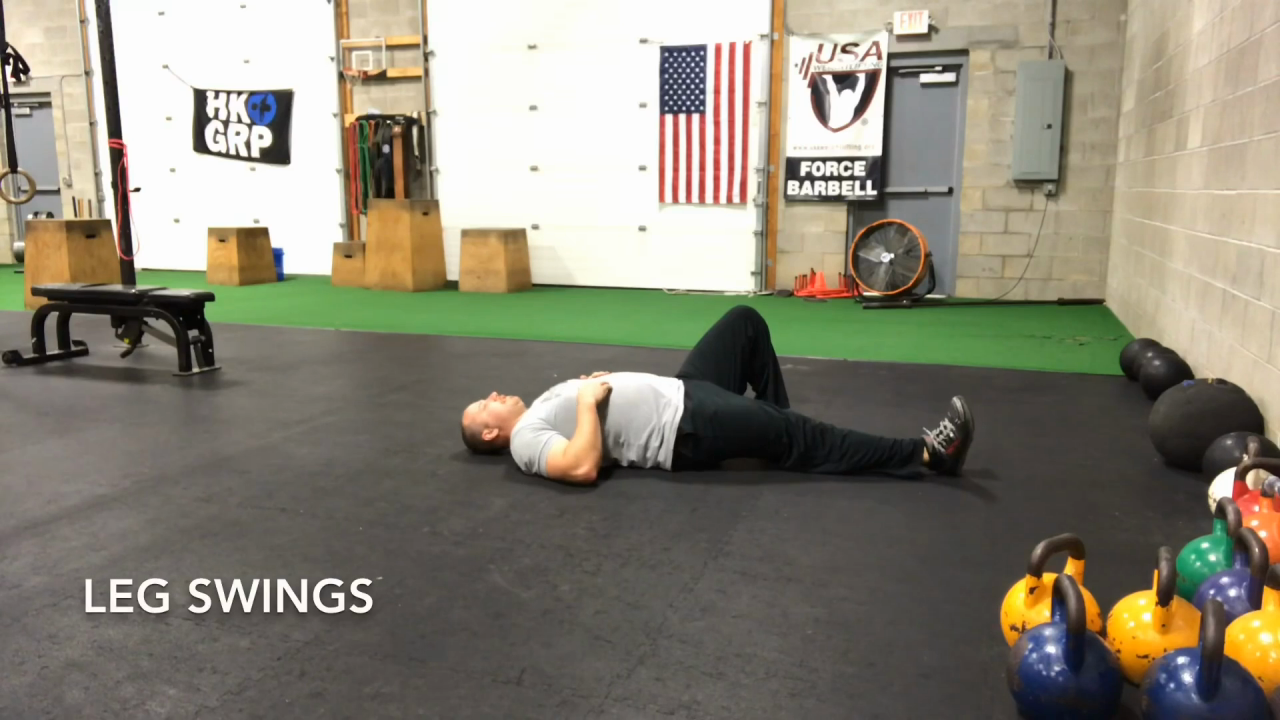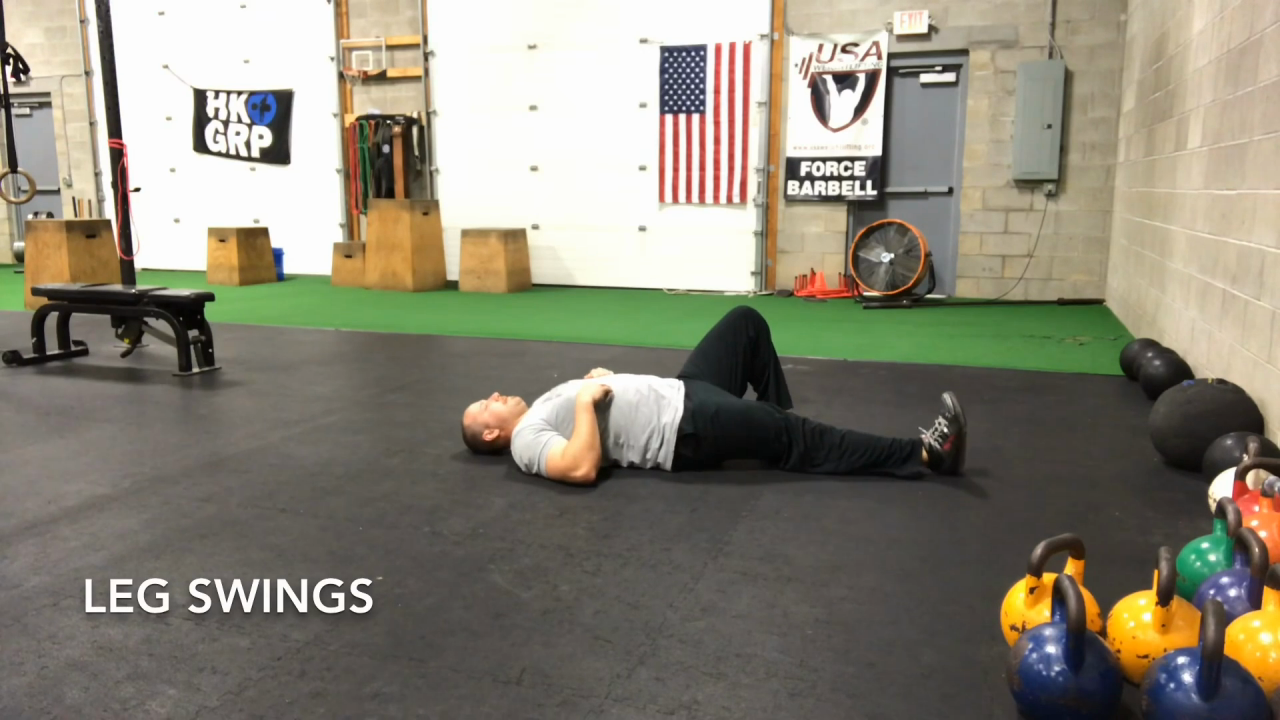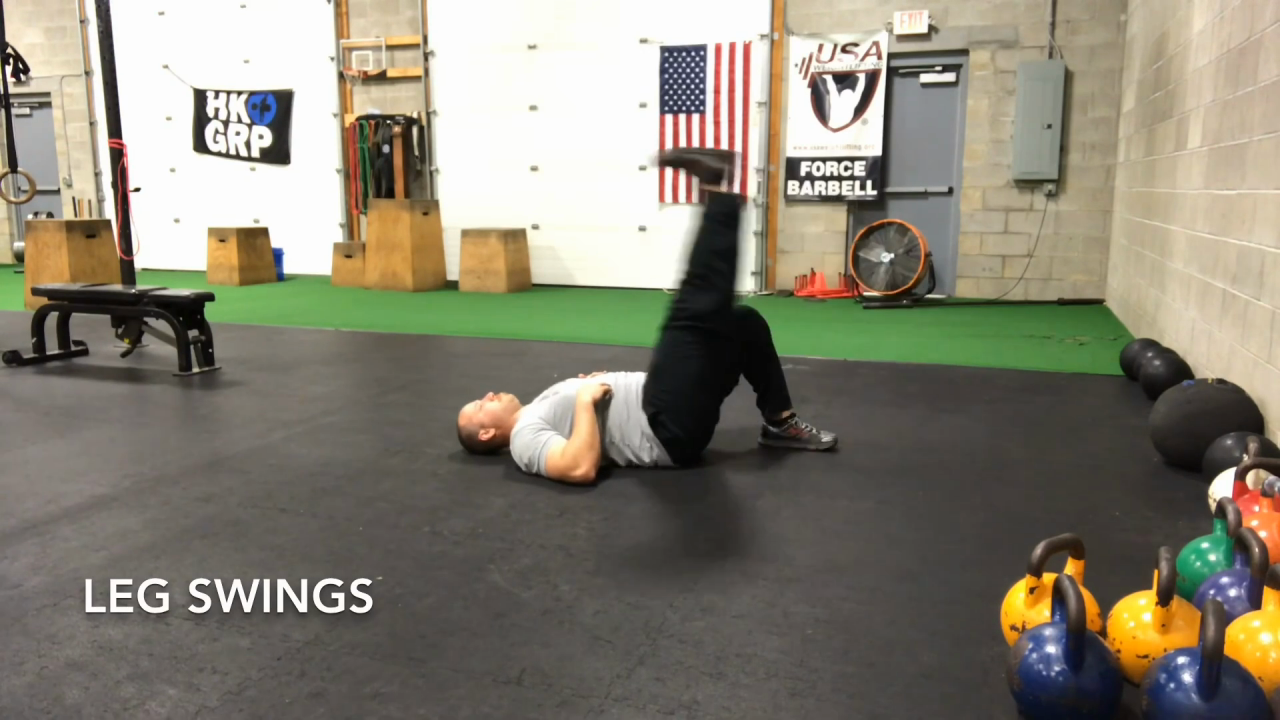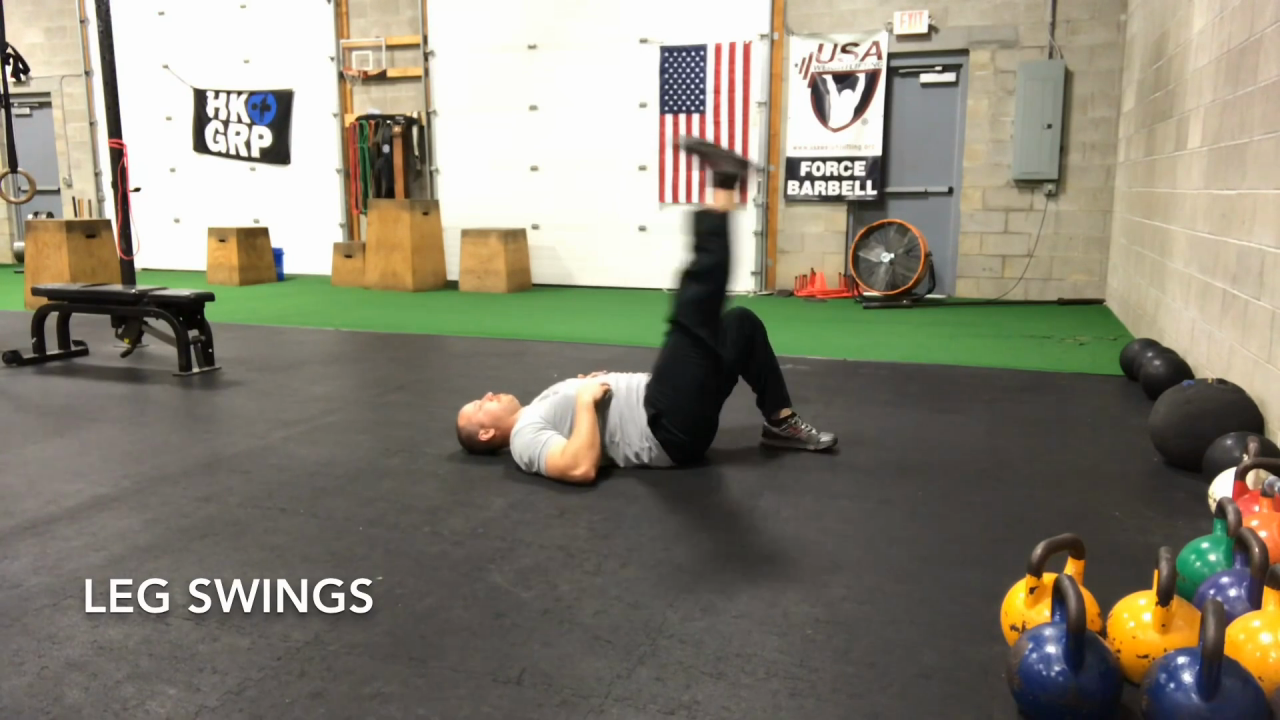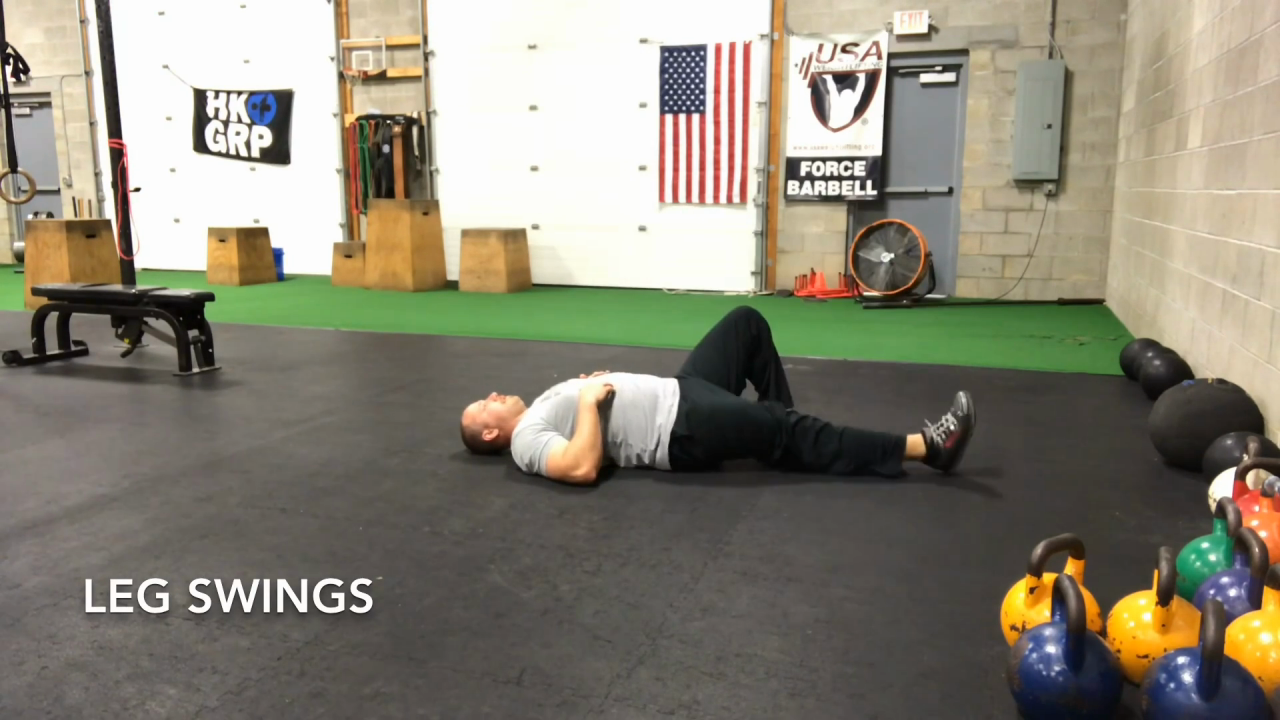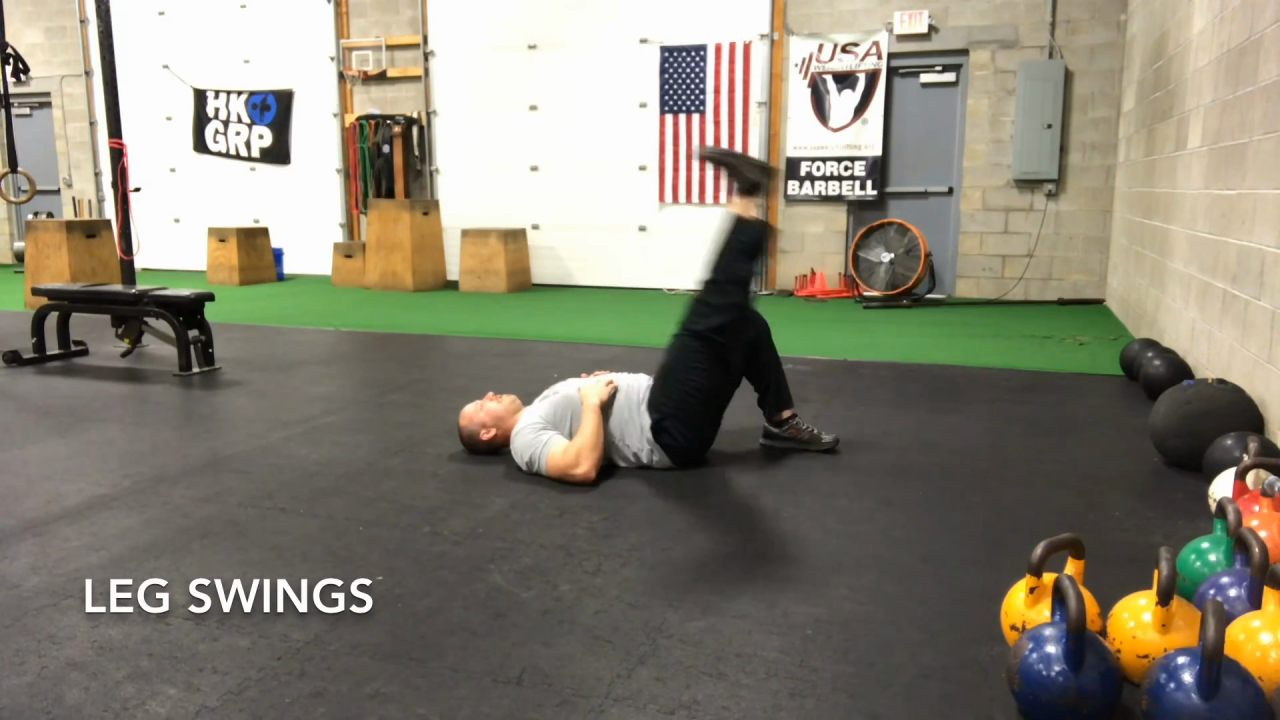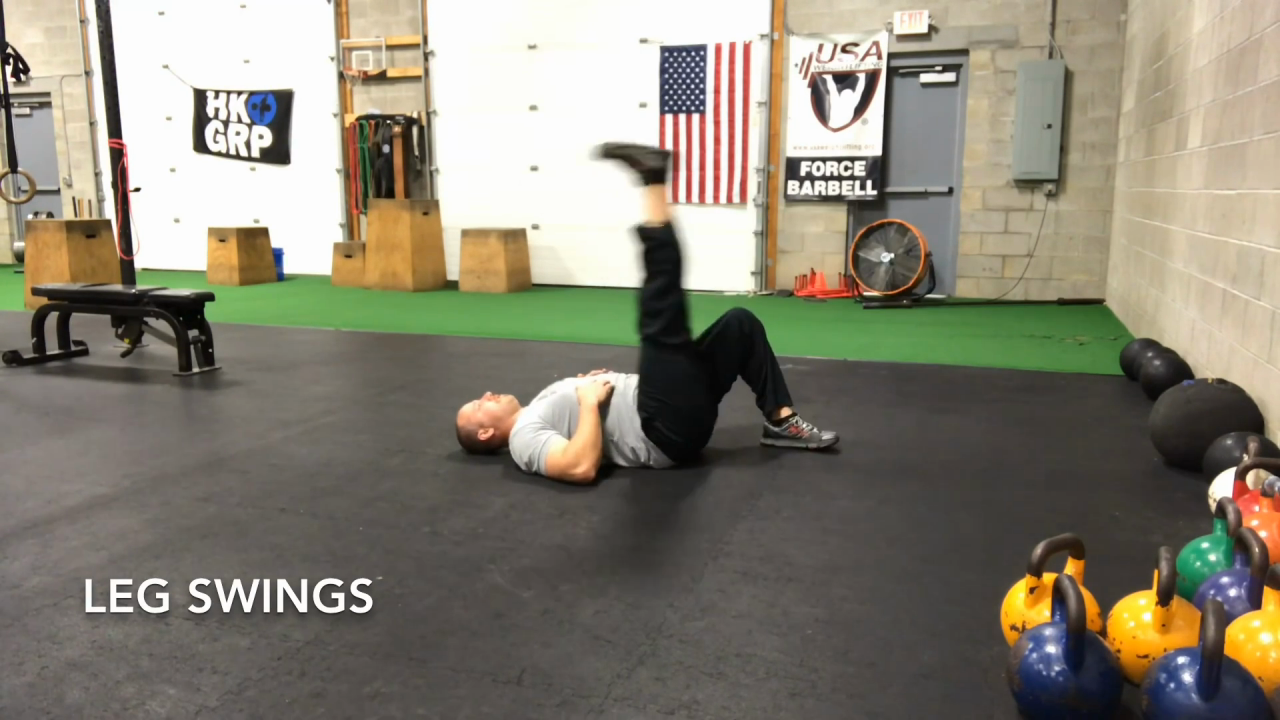
dt=0.7s
person 1, frame 1
left shoulder: (541, 409)
right shoulder: (526, 441)
right elbow: (584, 468)
left wrist: (594, 383)
right wrist: (588, 401)
left hip: (681, 393)
right hip: (685, 432)
left knee: (745, 322)
right knee: (796, 438)
left ankle: (775, 419)
right ankle: (925, 454)
person 1, frame 2
left shoulder: (543, 409)
right shoulder: (527, 440)
right elbow: (582, 469)
left wrist: (597, 380)
right wrist: (586, 401)
left hip: (682, 394)
right hip: (686, 432)
left knee: (746, 322)
right knee: (796, 439)
left ankle: (778, 414)
right ankle: (926, 453)
person 1, frame 3
left shoulder: (538, 410)
right shoulder: (526, 440)
right elbow: (583, 468)
left wrist: (592, 383)
right wrist: (586, 401)
left hip: (662, 405)
right hip: (672, 429)
left knee: (744, 321)
right knee: (694, 317)
left ankle: (781, 423)
person 1, frame 4
left shoulder: (537, 414)
right shoulder: (527, 440)
right elbow: (583, 468)
left wrist: (594, 382)
right wrist: (587, 401)
left hip: (673, 416)
right hip: (673, 431)
left knee: (743, 324)
right knee: (693, 319)
left ankle: (782, 424)
person 1, frame 5
left shoulder: (544, 406)
right shoulder: (527, 440)
right elbow: (583, 467)
left wrist: (590, 387)
right wrist: (589, 401)
left hip: (678, 394)
right hip: (682, 434)
left knee: (746, 323)
right knee: (791, 433)
left ankle: (782, 417)
right ankle: (925, 446)
person 1, frame 6
left shoulder: (537, 414)
right shoulder: (526, 438)
right elbow: (583, 467)
left wrist: (597, 384)
right wrist: (592, 401)
left hip: (672, 413)
right hip: (675, 432)
left knee: (743, 321)
right knee: (706, 324)
left ankle: (783, 424)
right ankle: (747, 197)
person 1, frame 7
left shoulder: (539, 409)
right shoulder: (525, 438)
right elbow: (582, 467)
left wrist: (597, 382)
right wrist: (590, 400)
left hip: (675, 413)
right hip: (672, 428)
left knee: (740, 323)
right knee: (661, 322)
left ankle: (782, 422)
